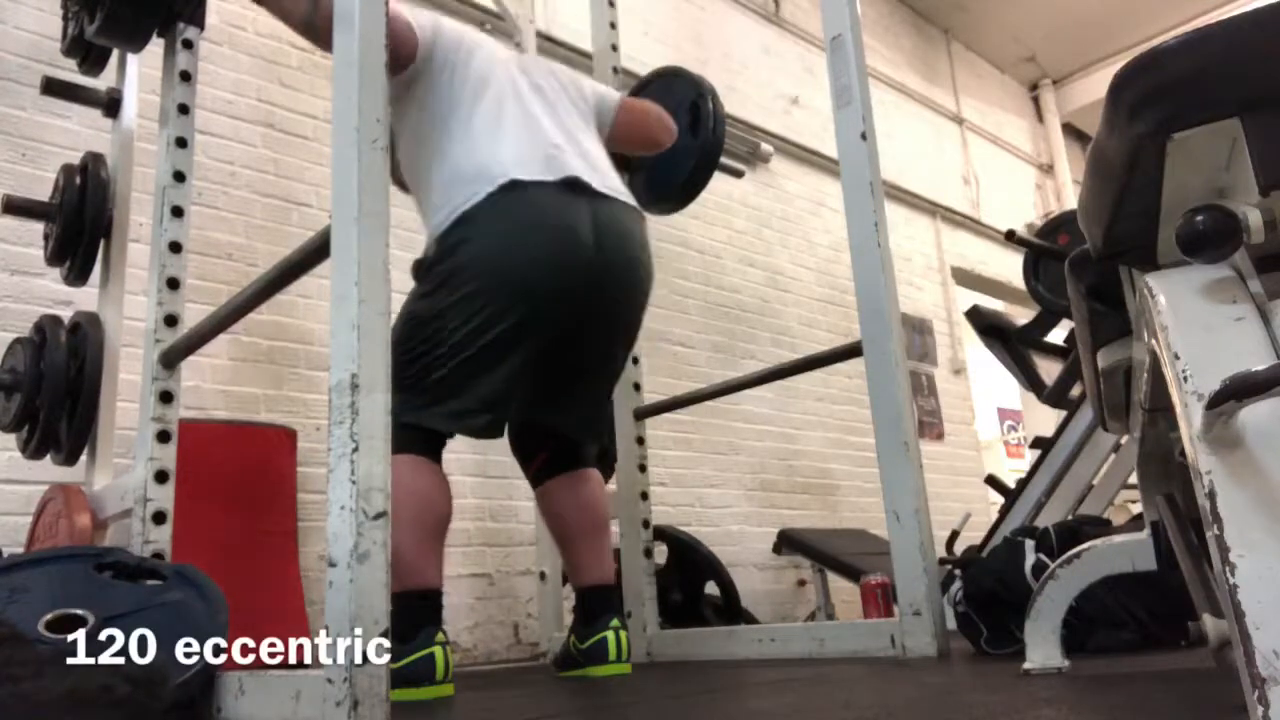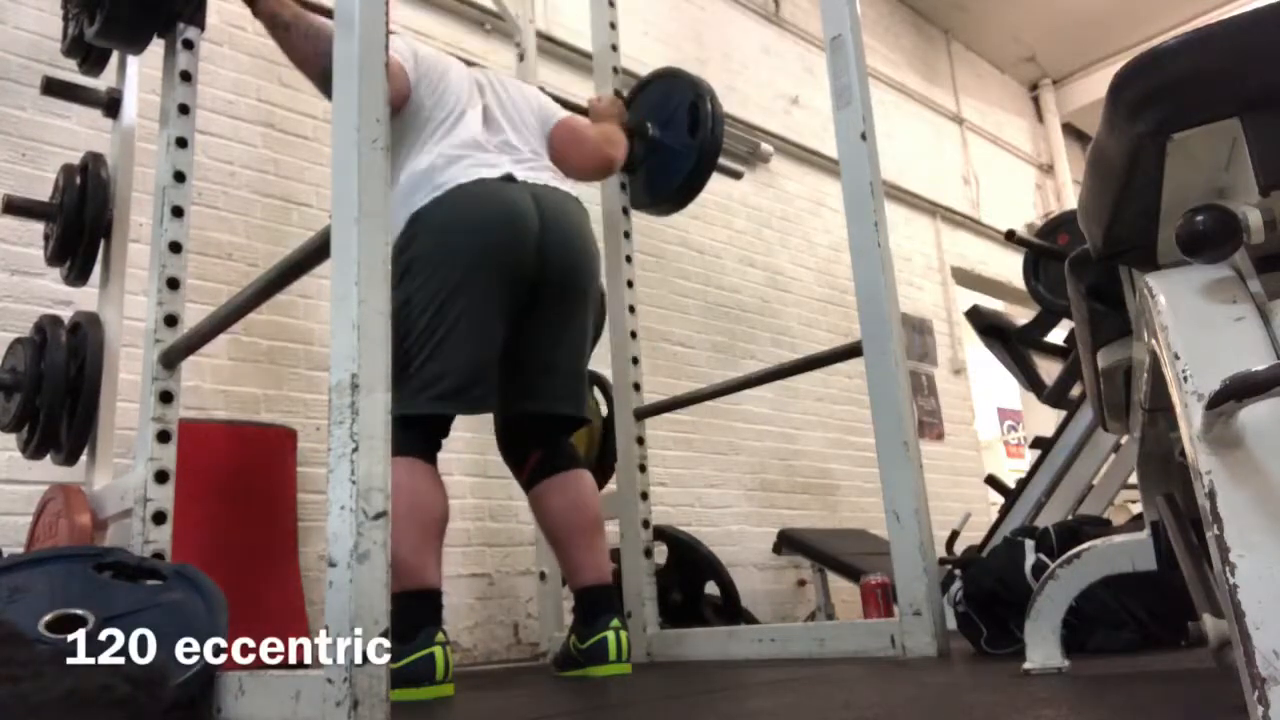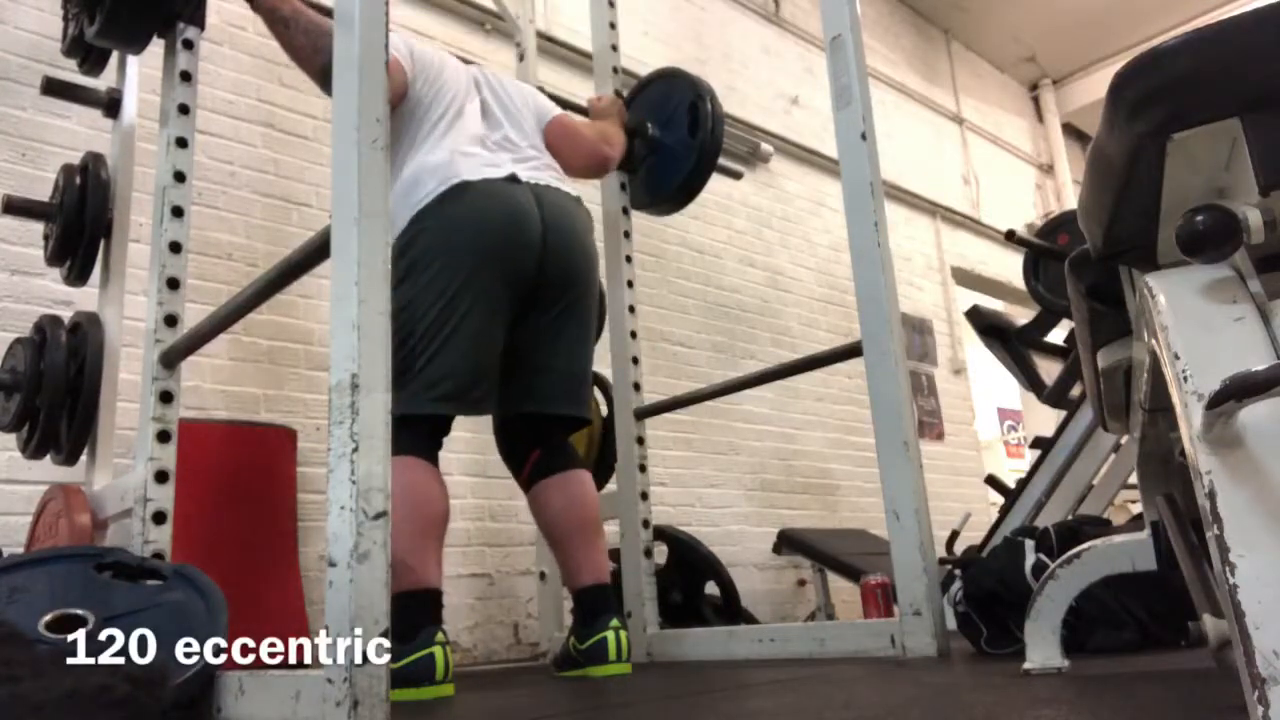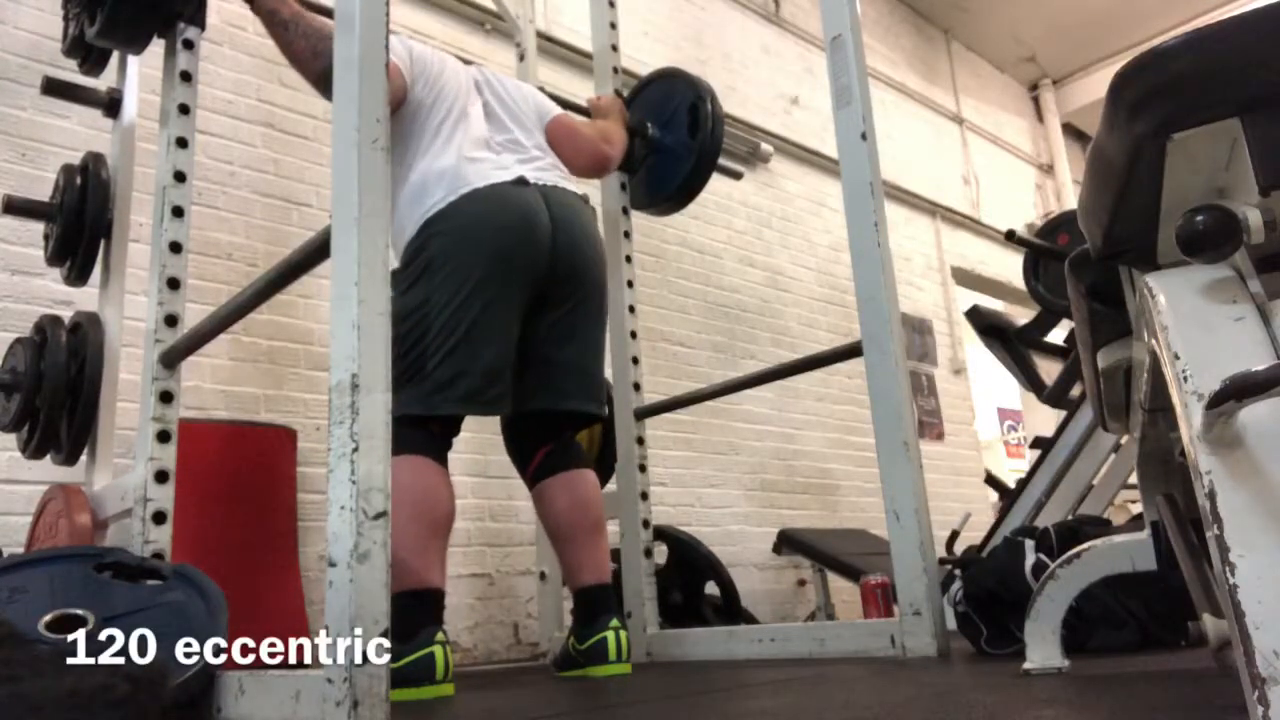
dt=0.5s
person 1, frame 1
right shoulder: (546, 72)
right elbow: (661, 130)
right wrist: (603, 116)
left hip: (510, 228)
right hip: (619, 238)
left knee: (407, 424)
right knee: (555, 437)
left ankle: (416, 641)
right ankle: (600, 625)
person 1, frame 2
right shoulder: (514, 89)
right elbow: (599, 157)
right wrist: (611, 119)
left hip: (464, 220)
right hip: (563, 227)
left knee: (403, 427)
right knee: (542, 439)
left ankle: (415, 639)
right ankle: (601, 625)
person 1, frame 3
right shoulder: (508, 86)
right elbow: (595, 154)
right wrist: (611, 118)
left hip: (464, 219)
right hip: (562, 225)
left knee: (405, 425)
right knee: (539, 437)
left ankle: (415, 640)
right ankle: (600, 625)
person 1, frame 4
right shoulder: (507, 86)
right elbow: (597, 153)
right wrist: (612, 117)
left hip: (475, 223)
right hip: (570, 225)
left knee: (410, 423)
right knee: (546, 435)
left ankle: (415, 640)
right ankle: (599, 627)
